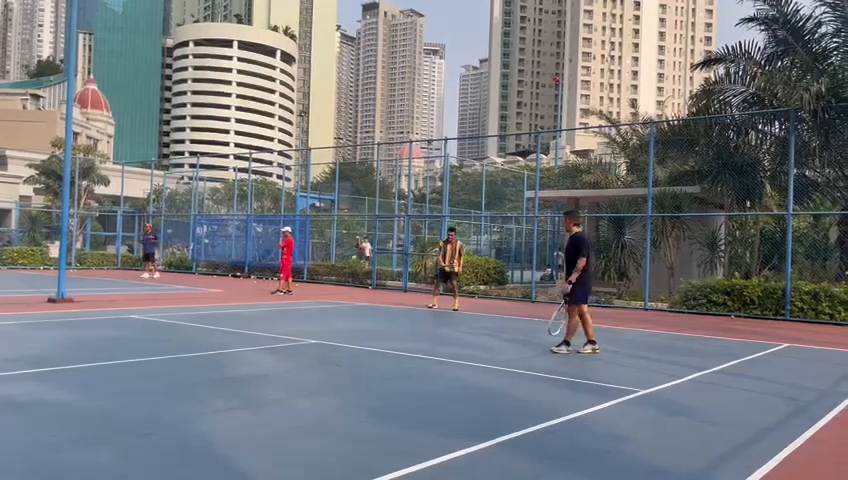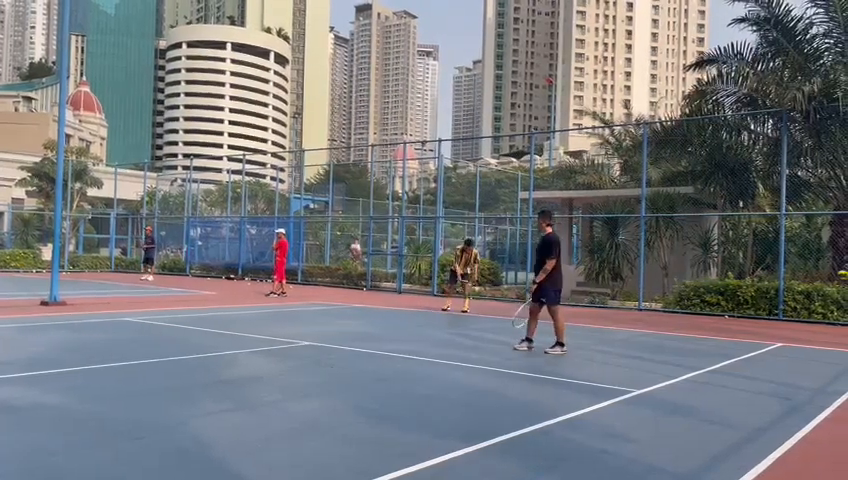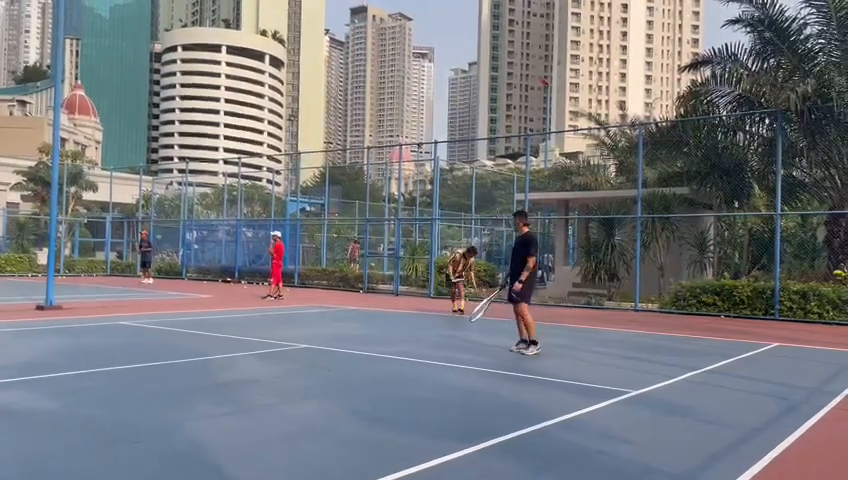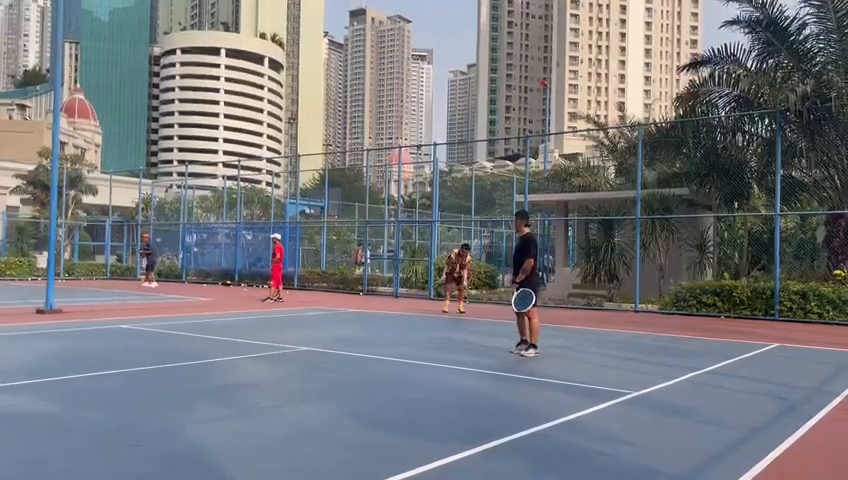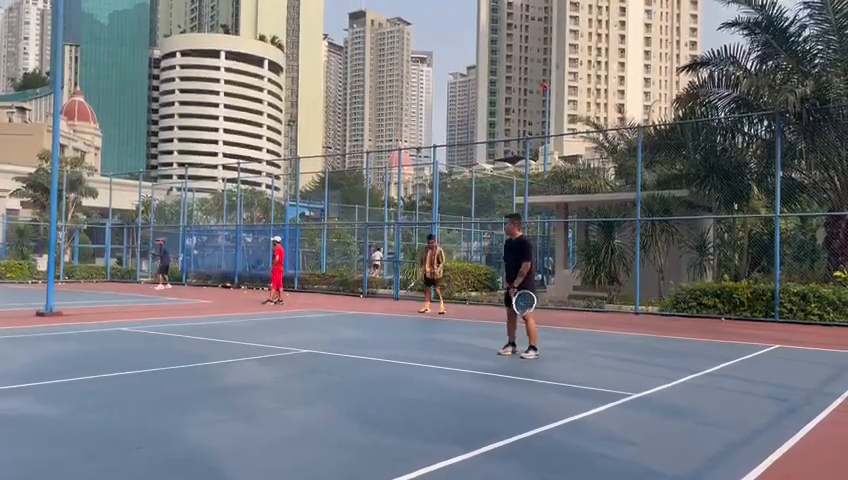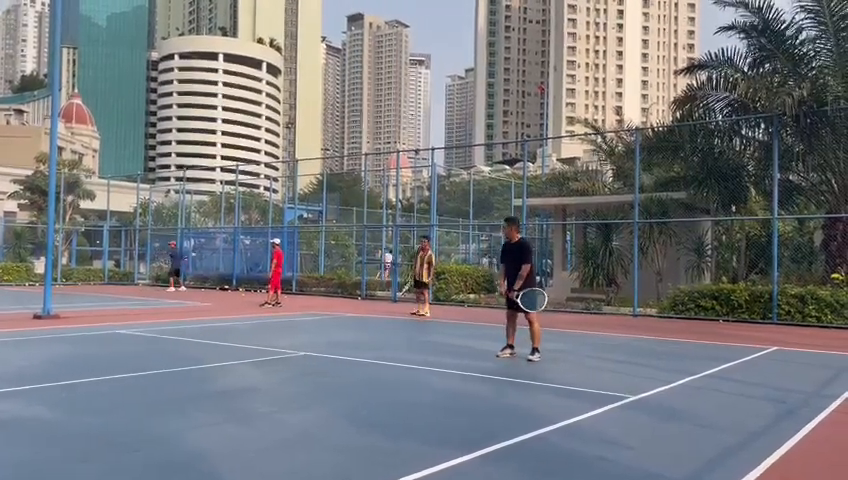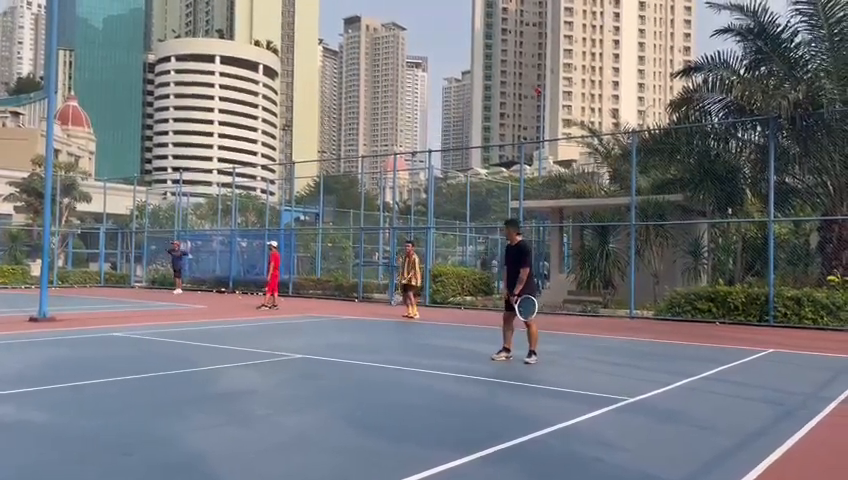
dt=0.7s
person 1, frame 1
left shoulder: (580, 238)
right shoulder: (573, 238)
left elbow: (582, 262)
left wrist: (569, 281)
right wrist: (569, 281)
left hip: (579, 283)
right hip: (577, 283)
left knee: (573, 313)
right knee: (583, 312)
left ankle: (566, 344)
right ankle: (592, 343)
person 1, frame 2
left shoulder: (552, 239)
right shoulder: (545, 238)
left elbow: (551, 264)
left wrist: (536, 281)
right wrist: (537, 281)
left hip: (551, 284)
right hip: (543, 284)
left knee: (555, 313)
right knee: (533, 311)
left ankle: (561, 345)
right ankle: (528, 340)
person 1, frame 3
left shoulder: (530, 238)
right shoulder: (519, 238)
left elbow: (531, 262)
left wrist: (520, 281)
right wrist: (509, 278)
left hip: (524, 281)
right hip: (515, 280)
left knee: (522, 311)
right knee: (517, 311)
left ankle: (534, 343)
right ankle: (523, 341)
person 1, frame 4
left shoulder: (529, 240)
right shoulder: (521, 239)
left elbow: (529, 263)
left wrist: (517, 281)
right wrist: (514, 279)
left hip: (529, 283)
right hip: (520, 283)
left knee: (531, 314)
right knee: (519, 312)
left ankle: (533, 346)
right ankle: (524, 342)
person 1, frame 5
left shoulder: (524, 243)
right shoulder: (508, 243)
left elbow: (526, 266)
left wrist: (515, 285)
right wrist: (507, 282)
left hip: (523, 286)
right hip: (511, 286)
left knee: (527, 316)
right knee: (510, 315)
left ankle: (533, 348)
right ankle: (511, 344)
person 1, frame 6
left shoulder: (524, 245)
right shoulder: (506, 246)
left elbow: (526, 269)
right elbow: (503, 266)
left wrist: (516, 288)
right wrist: (502, 285)
left hip: (526, 288)
right hip: (511, 289)
left knee: (531, 318)
right knee: (510, 317)
left ankle: (536, 350)
right ankle: (510, 347)
person 1, frame 7
left shoulder: (524, 247)
right shoulder: (509, 248)
left elbow: (524, 273)
left wrist: (516, 293)
right wrist: (506, 289)
left hip: (525, 291)
right hip: (512, 291)
left knee: (528, 321)
right knee: (507, 319)
left ankle: (533, 353)
right ankle: (506, 350)
